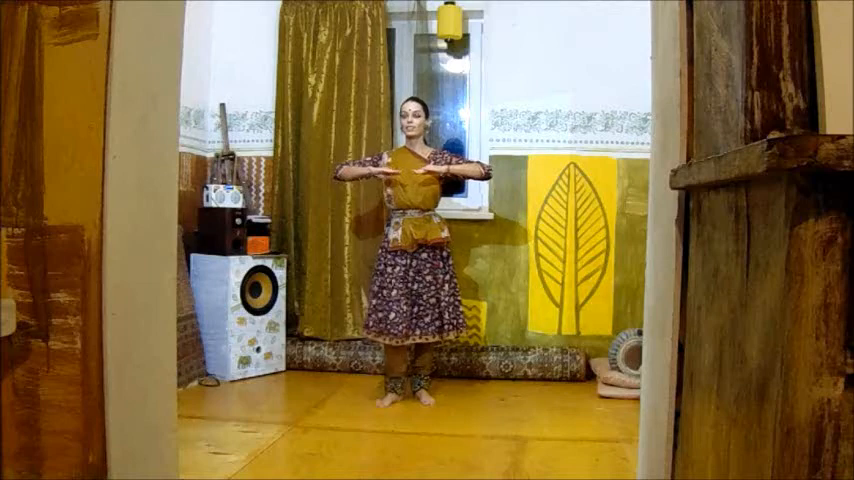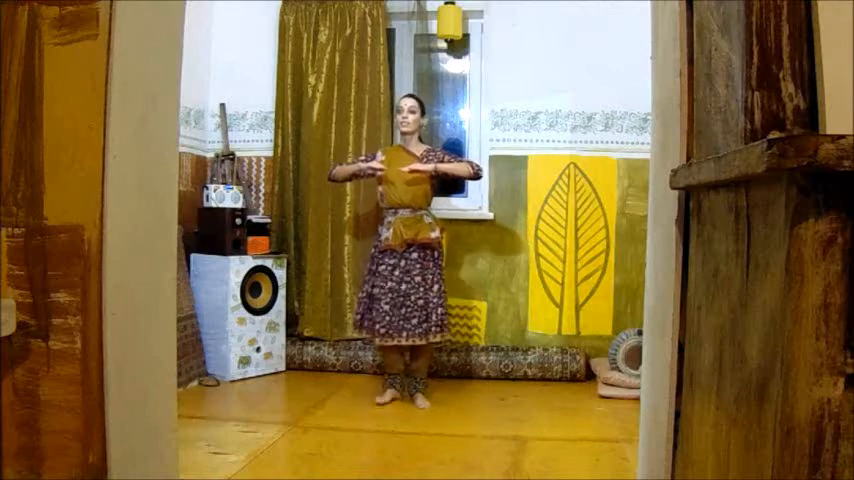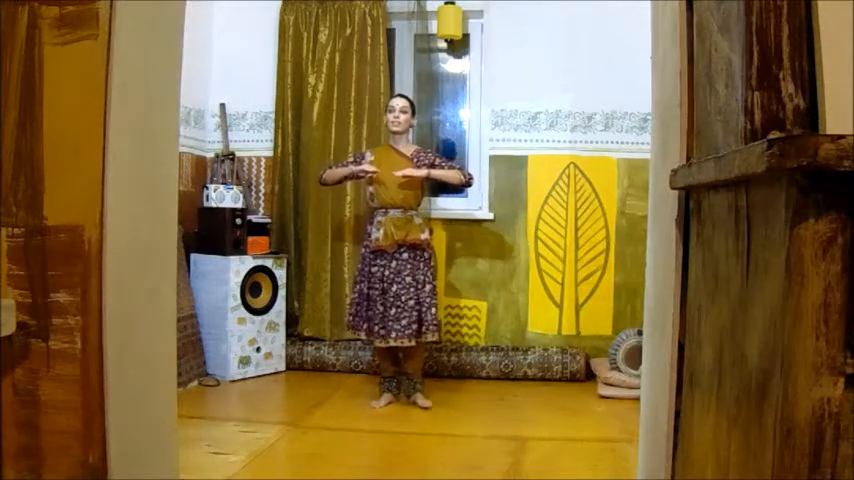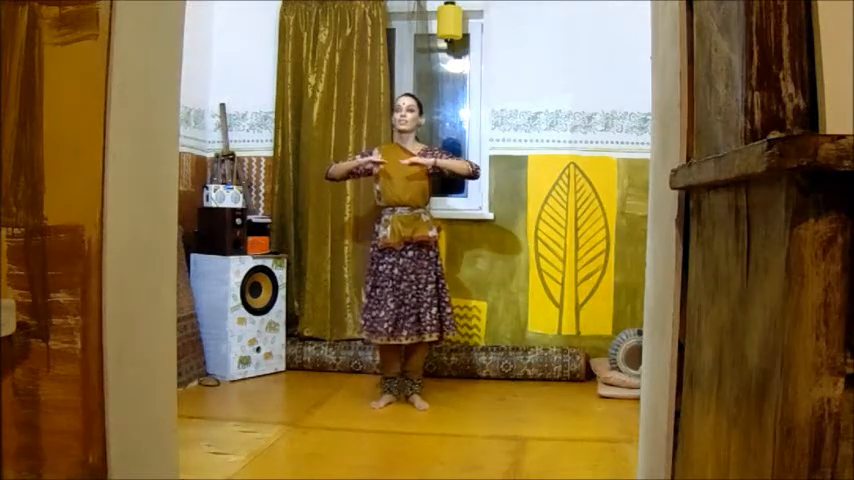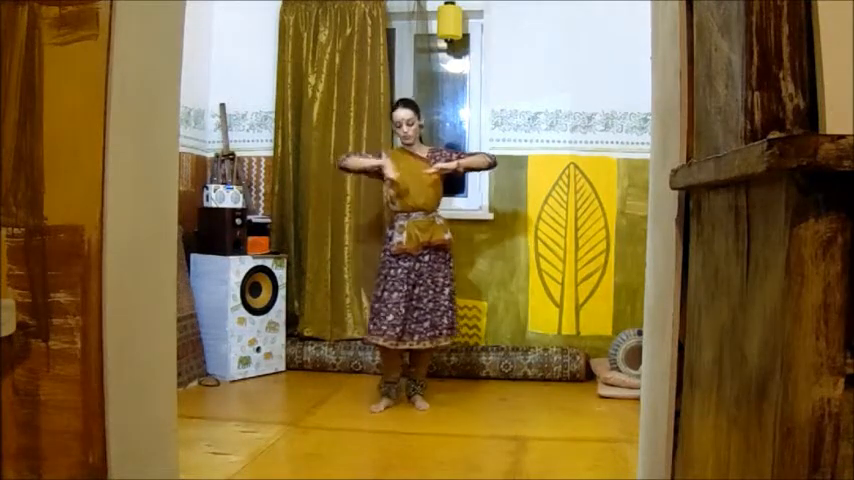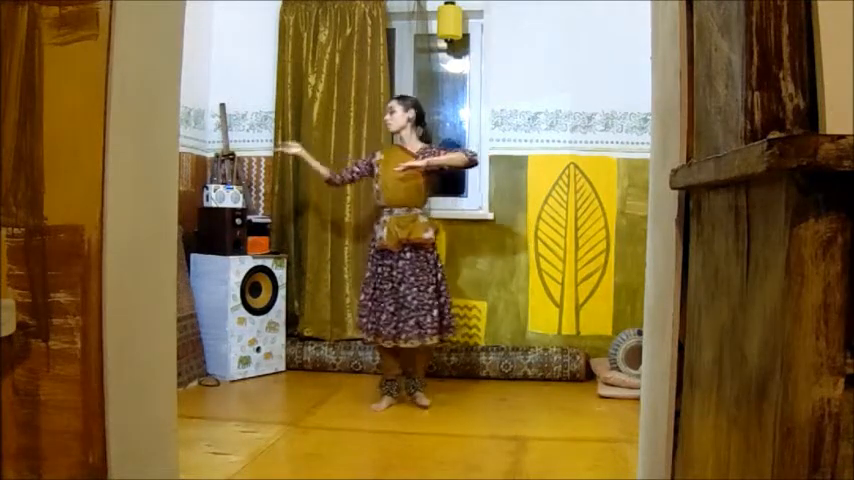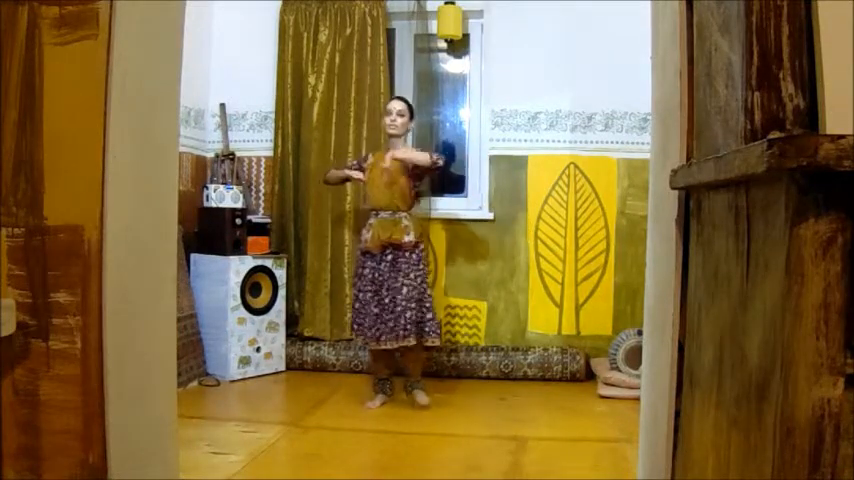
dt=0.7s
person 1, frame 1
left shoulder: (440, 158)
right shoulder: (386, 158)
left elbow: (485, 171)
right elbow: (339, 172)
left wrist: (444, 169)
right wrist: (372, 171)
left hip: (430, 241)
right hip: (396, 239)
left knee: (428, 312)
right knee: (392, 312)
left ankle: (421, 384)
right ankle: (394, 387)
person 1, frame 2
left shoulder: (433, 155)
right shoulder: (382, 156)
left elbow: (475, 170)
right elbow: (334, 174)
left wrist: (431, 167)
right wrist: (363, 166)
left hip: (422, 239)
right hip: (389, 238)
left knee: (421, 312)
right knee: (384, 312)
left ankle: (417, 387)
right ankle: (392, 382)
person 1, frame 3
left shoulder: (424, 157)
right shoulder: (370, 157)
left elbow: (465, 178)
right elbow: (325, 178)
left wrist: (424, 173)
right wrist: (354, 170)
left hip: (412, 241)
right hip: (379, 239)
left knee: (413, 314)
right knee: (379, 315)
left ankle: (414, 386)
right ankle: (388, 386)
person 1, frame 4
left shoulder: (430, 154)
right shoulder: (377, 154)
left elbow: (473, 170)
right elbow: (331, 173)
left wrist: (431, 162)
right wrist: (360, 162)
left hip: (420, 238)
right hip: (387, 237)
left knee: (420, 313)
right knee: (383, 314)
left ankle: (413, 387)
right ankle: (389, 387)
person 1, frame 5
left shoulder: (439, 155)
right shoulder: (386, 159)
left elbow: (489, 160)
right elbow: (344, 162)
left wrist: (454, 165)
right wrist: (380, 164)
left hip: (433, 242)
right hip: (399, 242)
left knee: (429, 318)
right knee: (390, 317)
left ankle: (416, 388)
right ankle: (388, 390)
person 1, frame 6
left shoulder: (428, 152)
right shoulder: (379, 157)
left elbow: (469, 158)
right elbow: (336, 178)
left wrist: (424, 163)
right wrist: (302, 154)
left hip: (418, 239)
right hip: (385, 238)
left knee: (421, 316)
right knee: (383, 315)
left ankle: (417, 386)
right ankle: (389, 389)
person 1, frame 7
left shoulder: (412, 159)
right shoulder: (370, 160)
left elbow: (436, 161)
right elbow: (329, 177)
left wrist: (396, 155)
right wrist: (349, 173)
left hip: (404, 241)
right hip: (373, 239)
left knee: (409, 313)
right knee: (373, 316)
left ankle: (414, 384)
right ankle: (382, 388)
